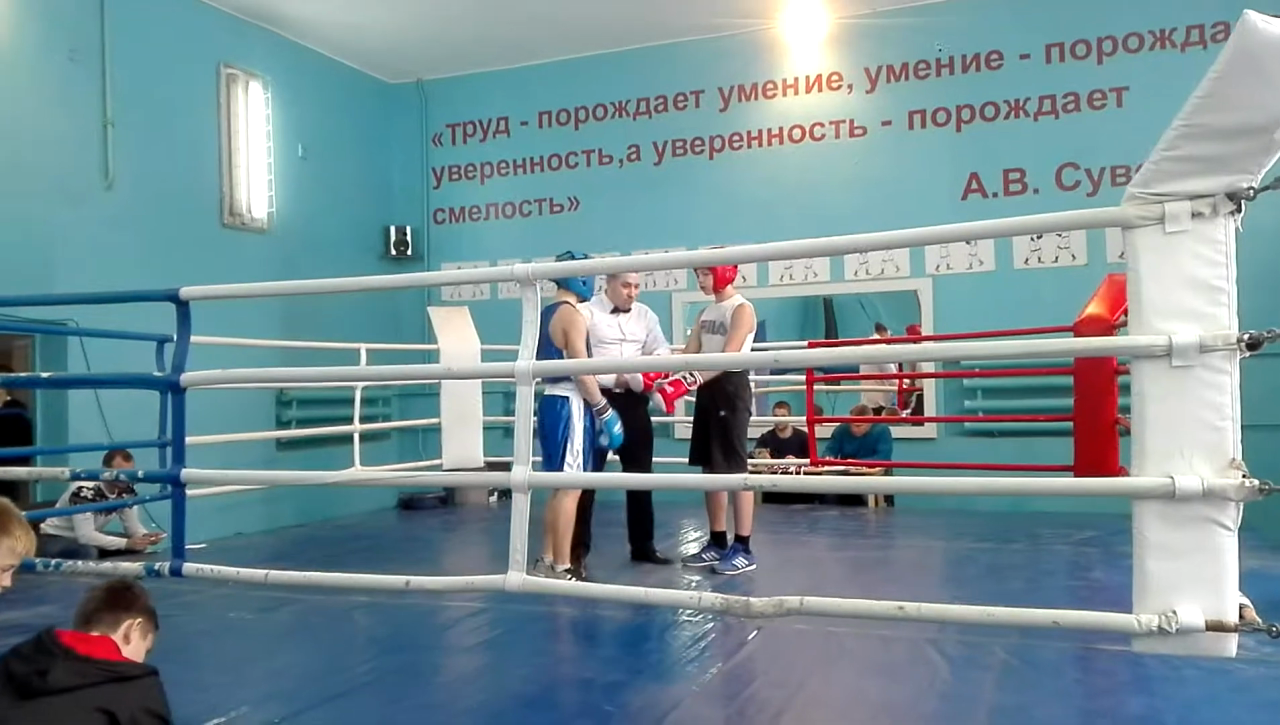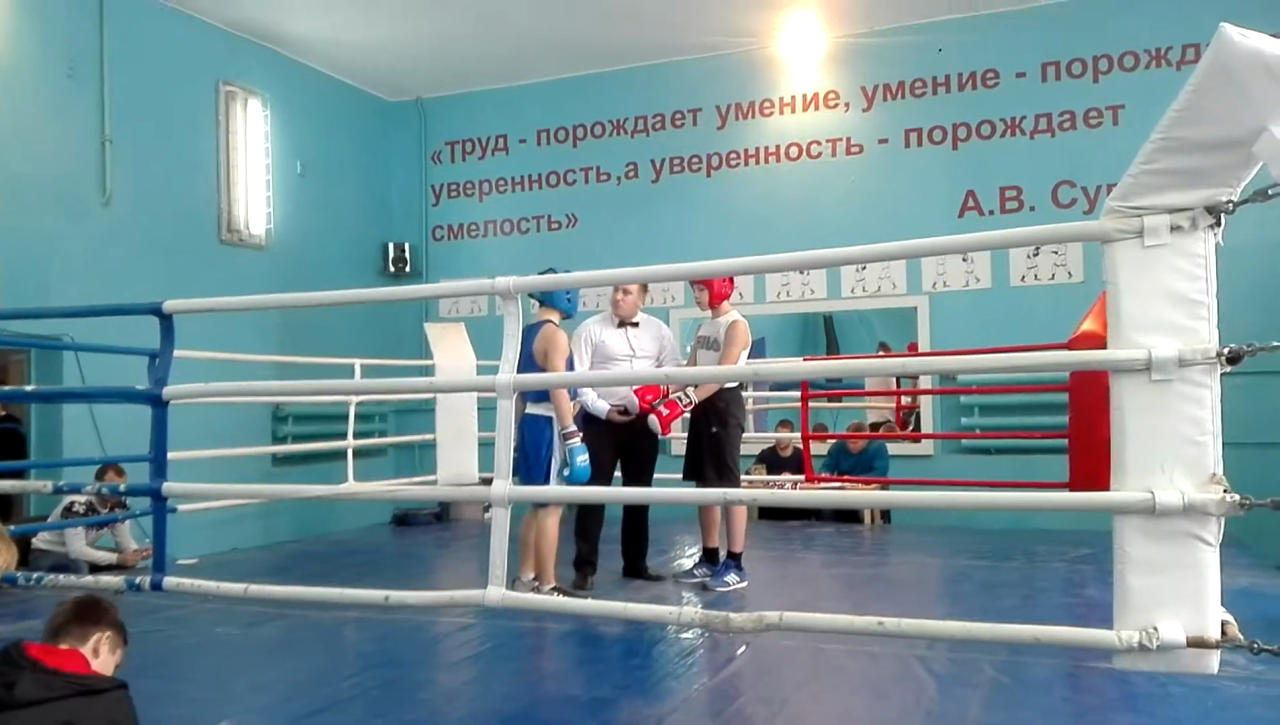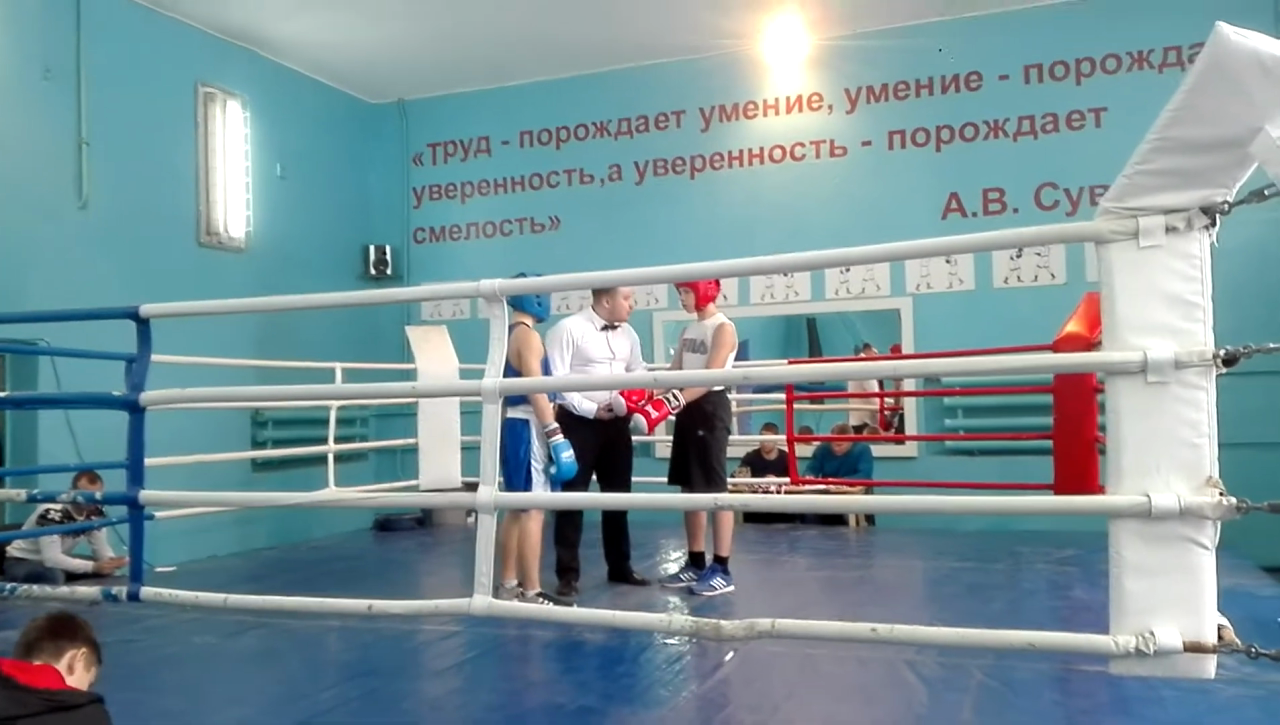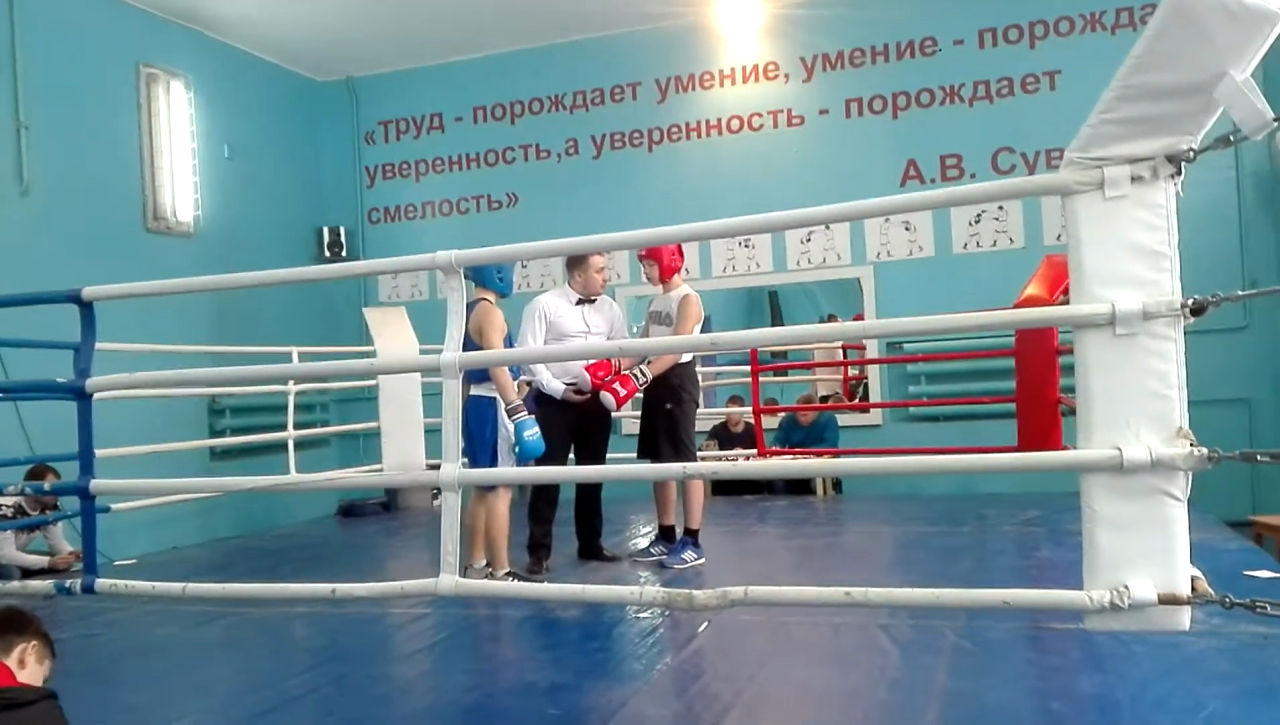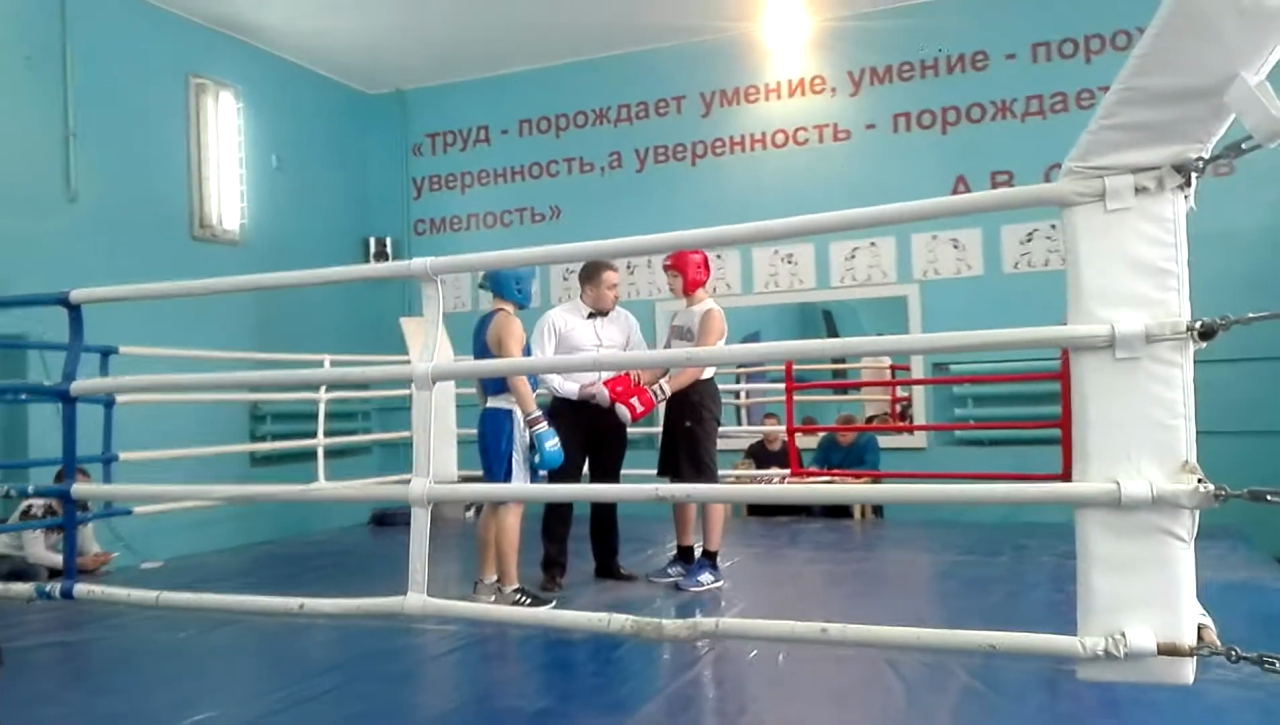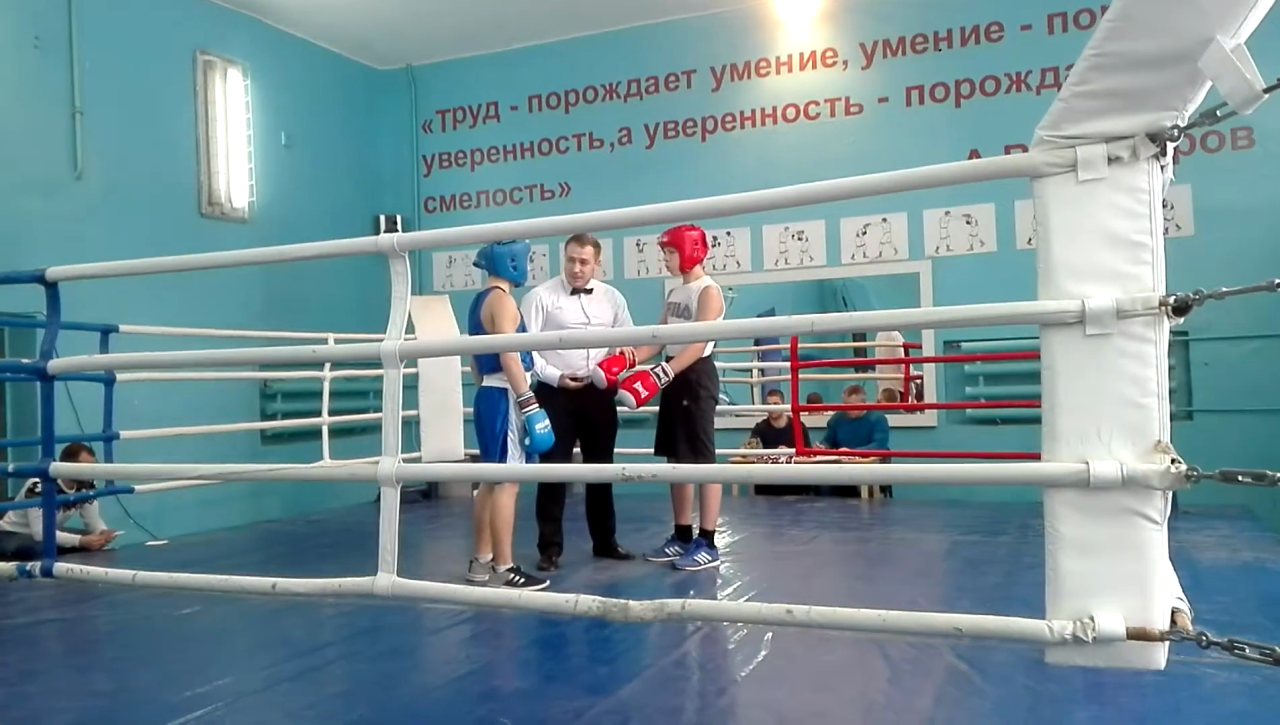
dt=0.7s
person 1, frame 1
left shoulder: (546, 314)
right shoulder: (572, 315)
right elbow: (581, 370)
right wrist: (603, 409)
left hip: (551, 401)
right hip: (570, 404)
left knee: (558, 486)
right knee: (570, 488)
left ankle: (546, 560)
right ankle: (561, 568)
person 1, frame 2
left shoulder: (527, 333)
right shoulder: (555, 335)
right elbow: (557, 390)
left wrist: (519, 432)
right wrist: (572, 437)
left hip: (530, 421)
right hip: (549, 423)
left knee: (537, 504)
right knee: (551, 506)
left ankle: (526, 578)
right ankle: (547, 587)
person 1, frame 3
left shoulder: (506, 336)
right shoulder: (528, 336)
right elbow: (535, 390)
right wrist: (554, 434)
left hip: (511, 424)
right hip: (528, 426)
left knee: (516, 508)
right knee: (533, 510)
left ankle: (508, 584)
right ankle: (531, 592)
person 1, frame 4
left shoulder: (467, 312)
right shoulder: (490, 312)
right elbow: (497, 366)
right wrist: (518, 412)
left hip: (476, 401)
right hip: (493, 404)
left knee: (482, 488)
right knee: (500, 488)
left ankle: (477, 565)
right ankle: (500, 572)
person 1, frame 5
left shoulder: (484, 323)
right shoulder: (509, 322)
right elbow: (516, 377)
right wrist: (538, 422)
left hip: (492, 414)
right hip: (510, 417)
left knee: (495, 501)
right knee: (512, 503)
left ankle: (486, 582)
right ankle: (509, 589)
person 1, frame 6
left shoulder: (479, 301)
right shoulder: (502, 300)
right elbow: (509, 357)
right wrist: (529, 404)
left hip: (488, 394)
right hip: (505, 397)
left knee: (491, 481)
right knee: (507, 483)
left ankle: (482, 561)
right ankle: (503, 569)
person 2, frame 1
left shoulder: (741, 309)
right shoulder: (706, 312)
left elbow: (727, 357)
right elbow: (689, 353)
left wrist: (690, 379)
left hip: (731, 387)
right hip: (707, 389)
left knee: (735, 468)
right knee: (711, 468)
left ankle: (743, 549)
right ankle: (717, 542)
person 2, frame 2
left shoulder: (736, 325)
right shoulder: (704, 327)
right elbow: (690, 370)
left wrist: (684, 401)
right wrist: (662, 392)
left hip: (724, 404)
right hip: (702, 405)
left knee: (728, 485)
right knee: (705, 485)
left ankle: (735, 565)
right ankle: (710, 559)
person 2, frame 3
left shoulder: (722, 328)
right shoulder: (688, 330)
right elbow: (674, 373)
left wrist: (671, 402)
right wrist: (646, 395)
left hip: (710, 408)
right hip: (688, 410)
left knee: (715, 489)
right knee: (690, 489)
left ankle: (721, 569)
right ankle: (696, 563)
person 2, frame 4
left shoulder: (688, 300)
right shoulder: (655, 302)
left elbow: (676, 350)
left wrist: (638, 376)
right wrist: (614, 367)
left hip: (677, 380)
right hip: (654, 383)
left knee: (684, 461)
right knee: (659, 462)
left ankle: (692, 542)
right ankle: (666, 536)
person 2, frame 5
left shoulder: (710, 314)
right shoulder: (679, 316)
left elbow: (697, 366)
left wrist: (656, 392)
right wrist: (634, 382)
left hip: (699, 398)
right hip: (678, 399)
left knee: (705, 481)
right knee: (678, 481)
left ankle: (710, 564)
right ankle: (684, 557)
person 2, frame 6
left shoulder: (708, 291)
right shoulder: (674, 294)
left elbow: (697, 345)
right elbow: (660, 340)
left wrist: (658, 375)
right wrist: (627, 359)
left hip: (696, 377)
right hip: (673, 378)
left knee: (702, 459)
right knee: (676, 459)
left ankle: (707, 543)
right ankle: (682, 536)
person 3, frame 1
left shoulder: (645, 315)
right shoulder: (583, 313)
left elbow: (660, 349)
left wrist: (657, 360)
right wrist: (608, 378)
left hip: (634, 401)
left knee: (640, 473)
left ankle: (643, 545)
right ankle: (577, 551)
person 3, frame 2
left shoulder: (659, 331)
right shoulder: (590, 329)
left elbow: (672, 369)
right wrist: (602, 410)
left hip: (642, 419)
right hip: (601, 419)
left knee: (639, 492)
left ankle: (635, 562)
right ankle: (585, 567)
person 3, frame 3
left shoulder: (628, 334)
right shoulder: (568, 329)
left elbow: (637, 371)
right elbow: (555, 379)
right wrist: (591, 410)
left hip: (617, 422)
right hip: (579, 422)
left knee: (618, 495)
right knee: (573, 495)
left ankle: (620, 566)
right ankle: (568, 574)
person 3, frame 4
left shoulder: (609, 308)
right shoulder: (544, 305)
right wrist: (558, 390)
left hip: (596, 399)
right hip: (555, 399)
left ankle: (591, 543)
right ankle: (539, 551)
person 3, frame 5
left shoulder: (625, 320)
right shoulder: (555, 319)
right wrist: (574, 390)
left hip: (610, 413)
right hip: (569, 412)
right knee: (562, 488)
left ankle: (607, 562)
right ankle: (553, 568)
person 3, frame 6
left shoulder: (611, 297)
right shoulder: (540, 297)
right wrist: (554, 376)
left hip: (599, 392)
right hip: (556, 393)
left knee: (601, 468)
right knee: (553, 469)
left ankle: (605, 541)
right ankle: (550, 548)
